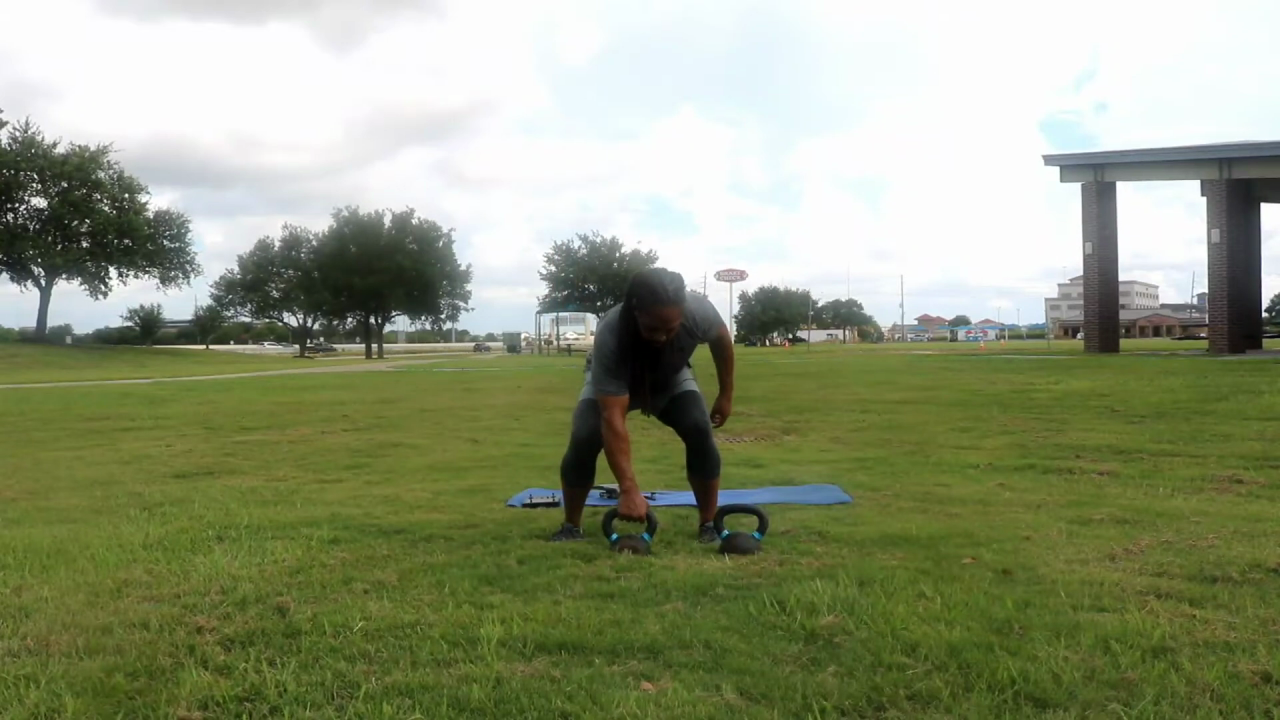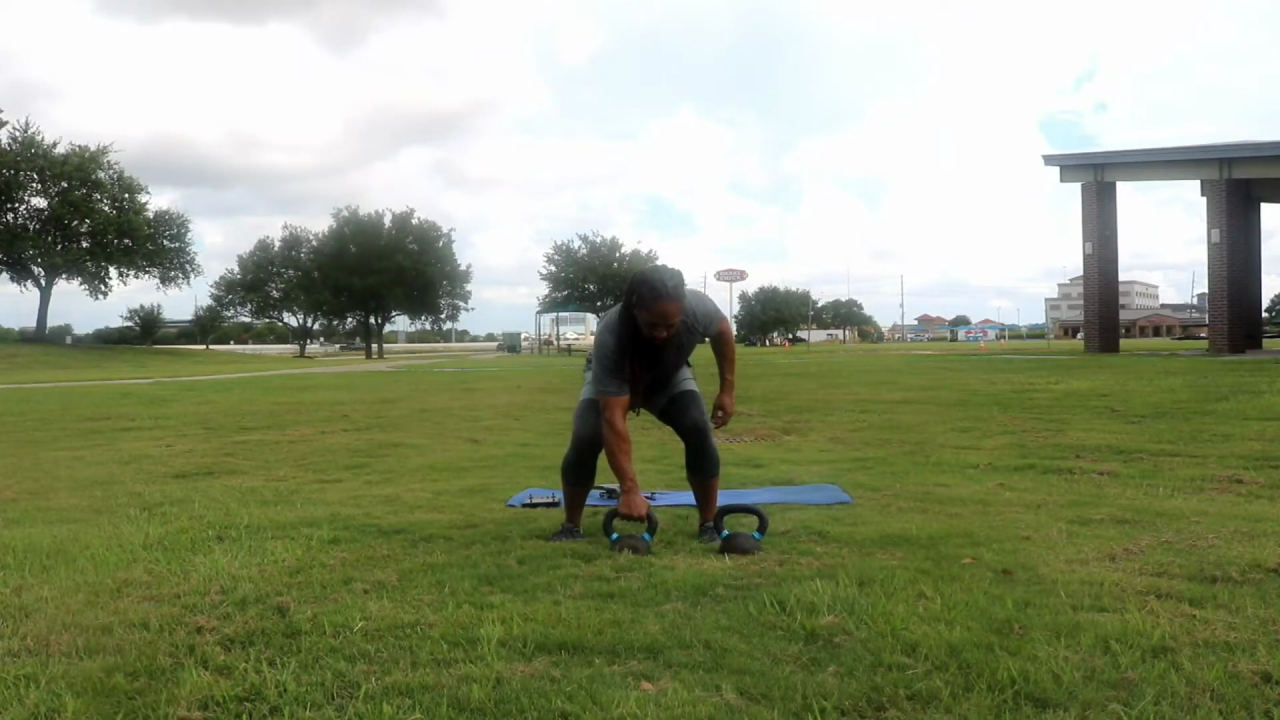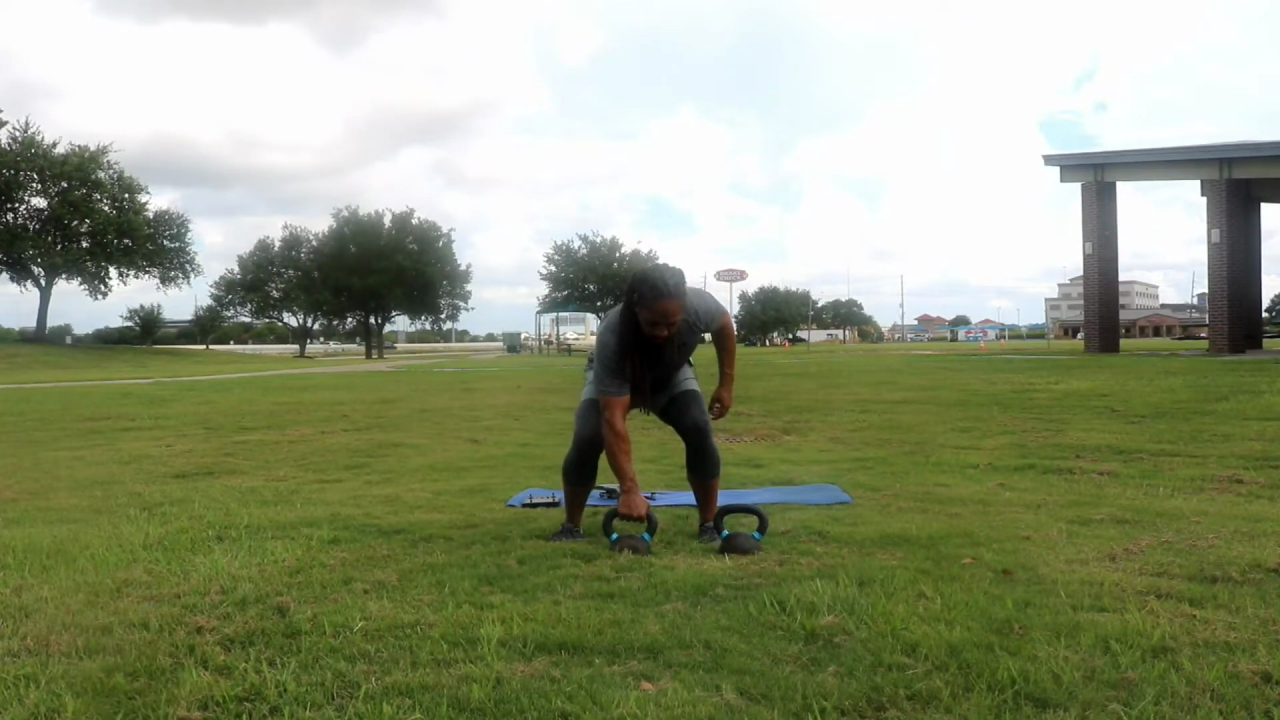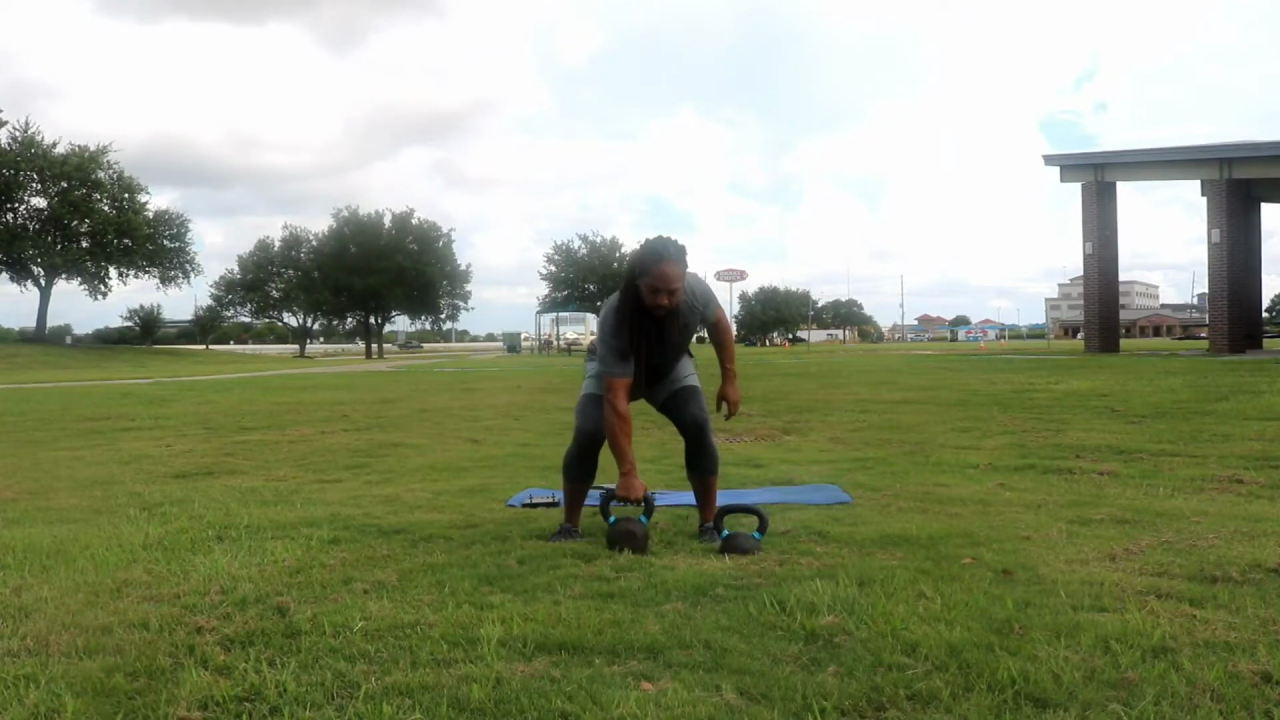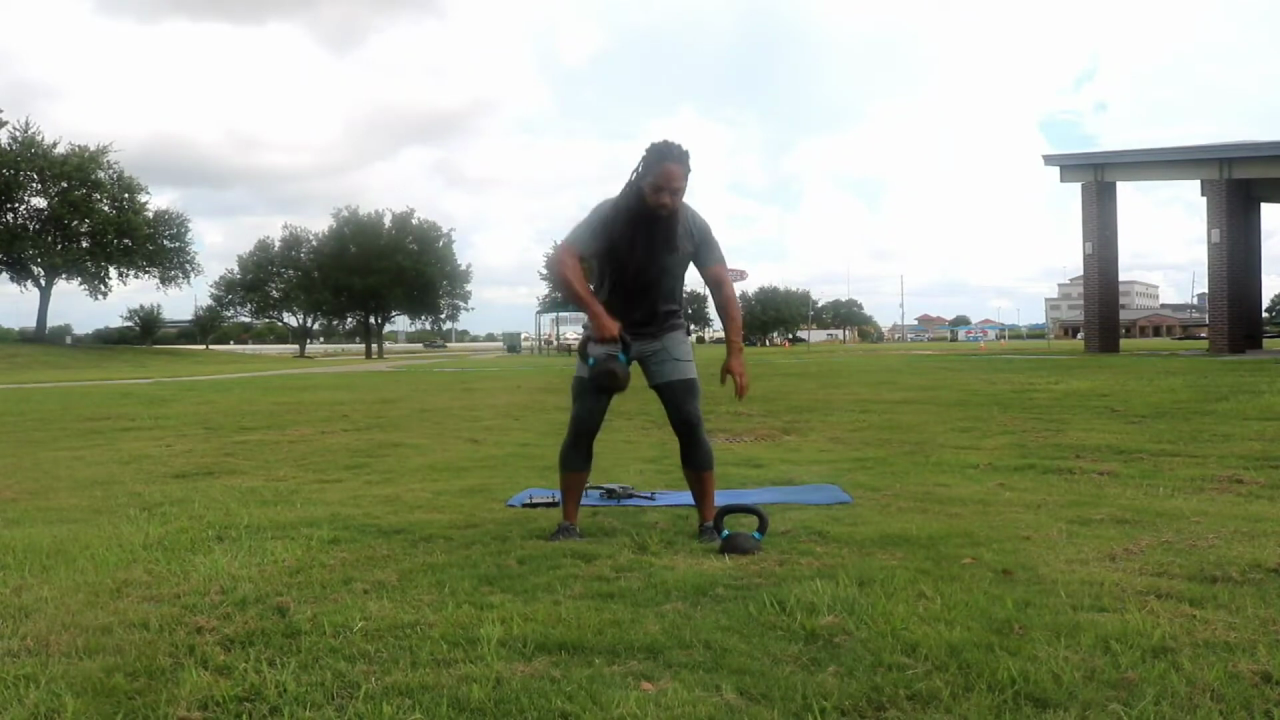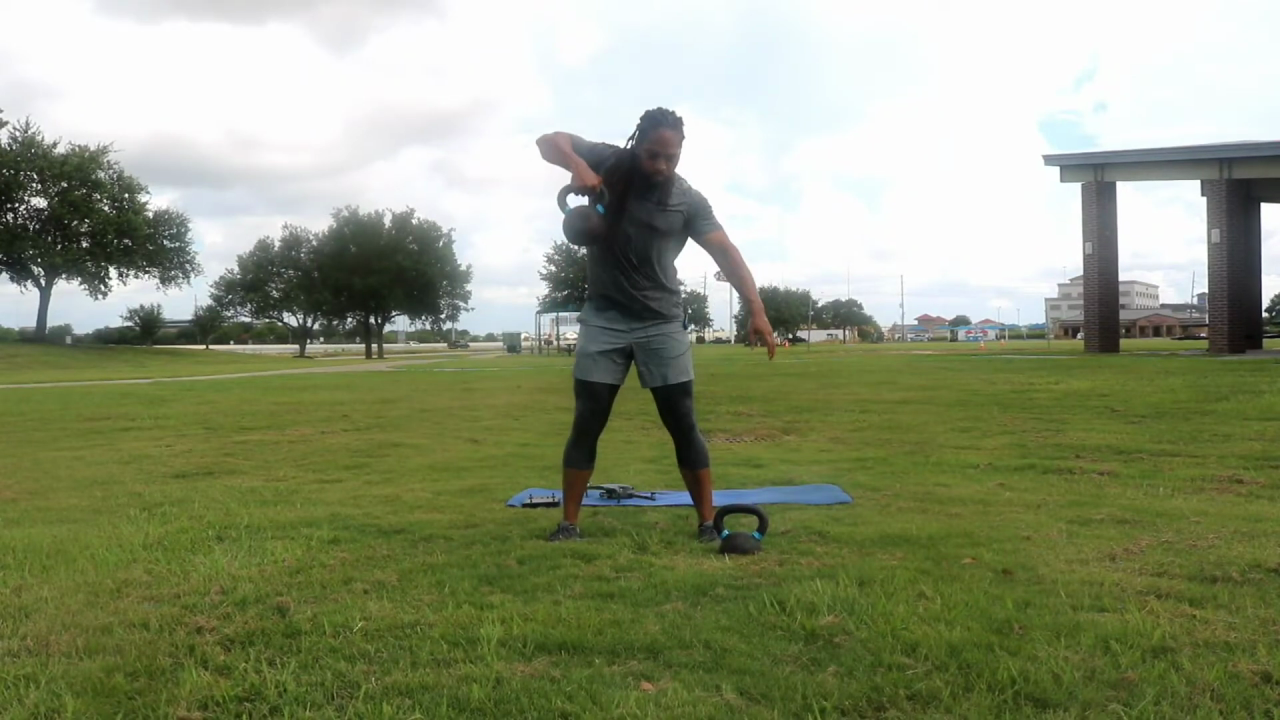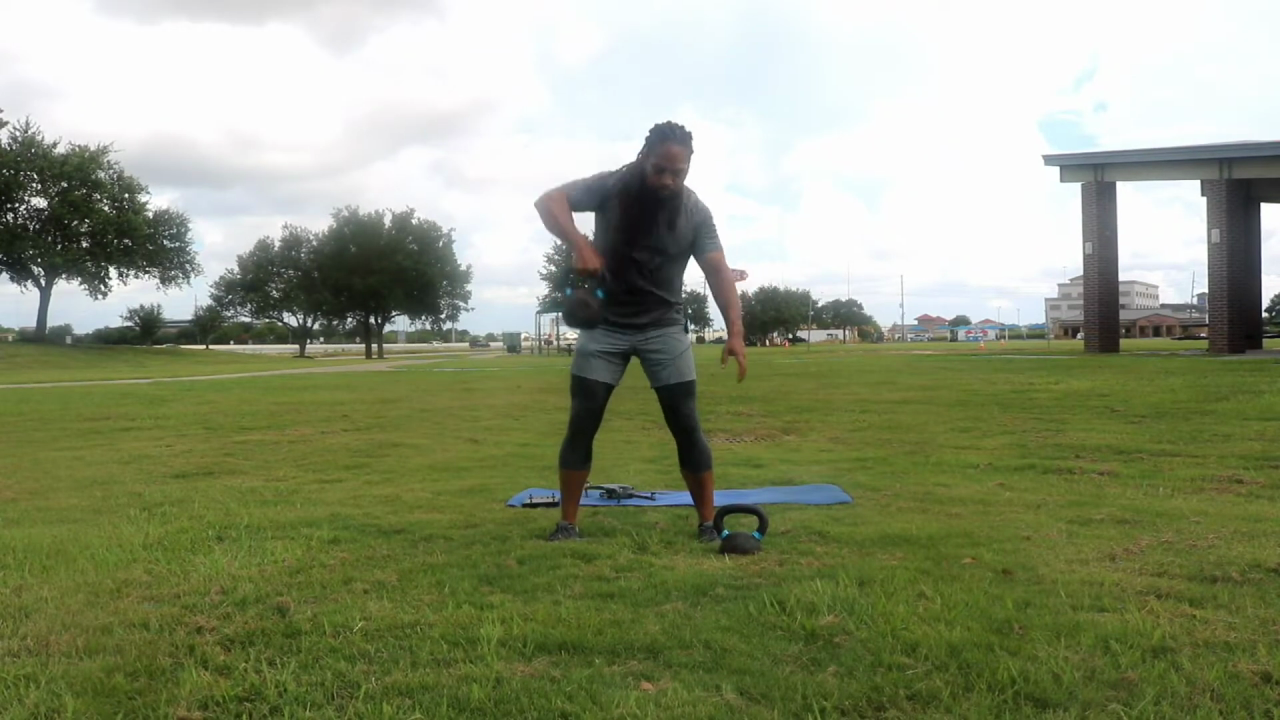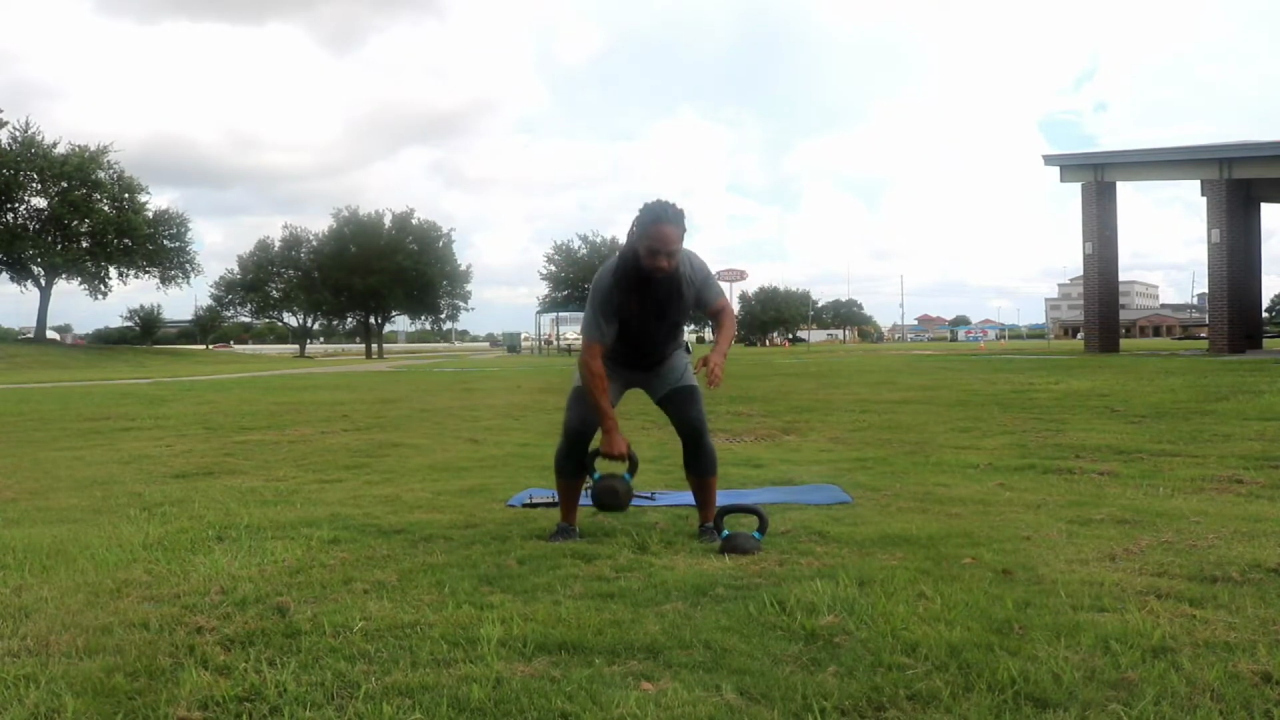
dt=0.3s
person 1, frame 1
left shoulder: (698, 310)
right shoulder: (611, 334)
left elbow: (721, 339)
right elbow: (612, 420)
left wrist: (726, 394)
right wrist: (629, 490)
left hip: (671, 378)
right hip: (613, 381)
left knee: (699, 430)
right knee: (584, 439)
left ankle: (708, 525)
right ankle: (571, 526)
person 1, frame 2
left shoulder: (698, 307)
right shoulder: (611, 334)
left elbow: (722, 332)
right elbow: (613, 420)
left wrist: (727, 390)
right wrist: (629, 490)
left hip: (670, 377)
right hip: (611, 380)
left knee: (698, 430)
right knee: (585, 439)
left ankle: (708, 525)
right ankle: (571, 526)
person 1, frame 3
left shoulder: (699, 305)
right shoulder: (613, 334)
left elbow: (724, 326)
right elbow: (613, 420)
left wrist: (726, 384)
right wrist: (629, 490)
left hip: (672, 376)
right hip: (612, 379)
left knee: (699, 430)
right knee: (587, 438)
left ankle: (709, 524)
right ankle: (571, 525)
person 1, frame 4
left shoulder: (697, 291)
right shoulder: (615, 315)
left elbow: (719, 324)
right elbow: (616, 402)
left wrist: (730, 379)
right wrist: (628, 473)
left hip: (671, 368)
right hip: (613, 369)
left knee: (698, 427)
right knee: (587, 434)
left ankle: (708, 525)
right ankle: (569, 526)
person 1, frame 5
left shoulder: (693, 226)
right shoulder: (612, 215)
left elbow: (721, 286)
right elbow: (561, 263)
left wrist: (735, 350)
right wrist: (597, 314)
left hip: (666, 332)
right hip: (610, 330)
left knee: (689, 424)
right knee: (581, 425)
left ankle: (708, 523)
right ankle: (568, 524)
person 1, frame 6
left shoulder: (688, 199)
right shoulder: (610, 164)
left elbow: (725, 252)
right elbow: (549, 140)
left wrist: (756, 310)
right wrist: (577, 166)
left hip: (661, 324)
right hip: (604, 322)
left knee: (683, 426)
right knee: (586, 425)
left ankle: (707, 523)
right ankle: (569, 524)
person 1, frame 7
left shoulder: (695, 210)
right shoulder: (615, 186)
left elbow: (718, 271)
right elbow: (548, 202)
left wrist: (735, 332)
right wrist: (579, 243)
left hip: (664, 328)
right hip: (606, 325)
left knee: (686, 425)
right knee: (582, 424)
left ankle: (708, 523)
right ankle: (567, 523)
person 1, frame 8
left shoulder: (693, 269)
right shoulder: (610, 279)
left elbow: (723, 312)
right elbow: (591, 359)
left wrist: (719, 350)
right wrist: (611, 431)
left hip: (666, 357)
right hip: (612, 361)
left knee: (696, 427)
right knee: (576, 430)
left ankle: (708, 524)
right ankle: (567, 525)
